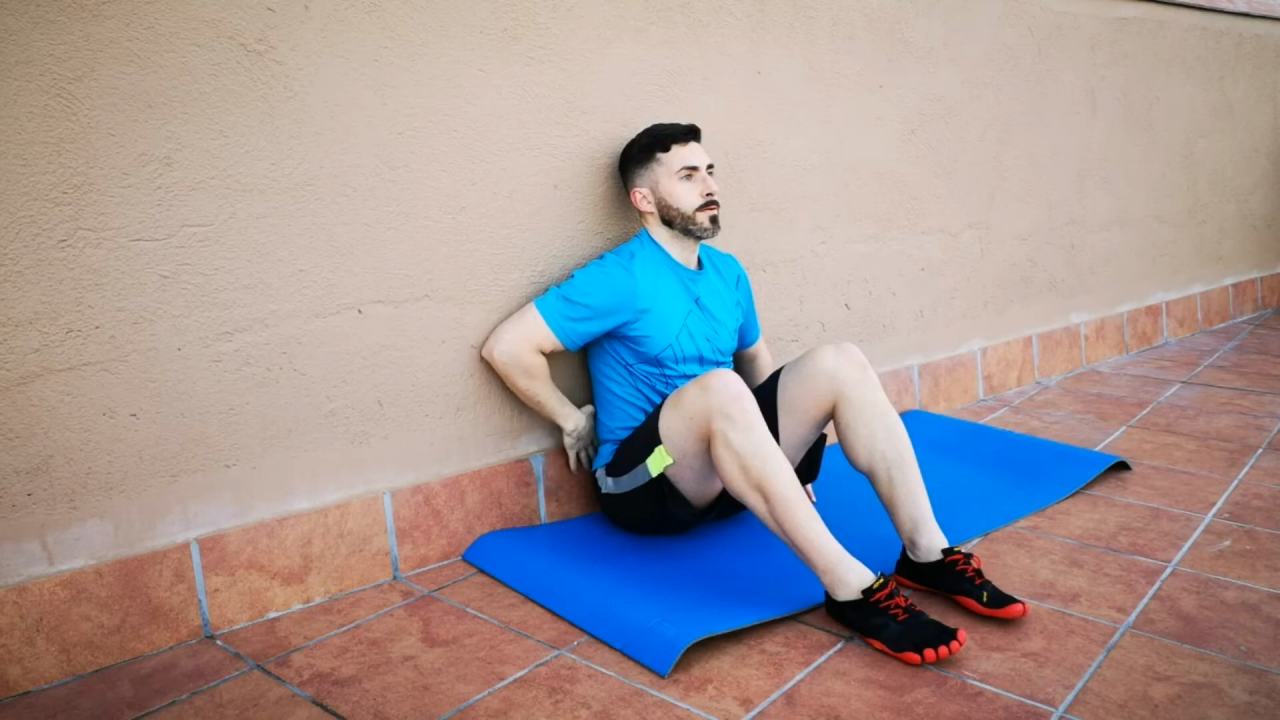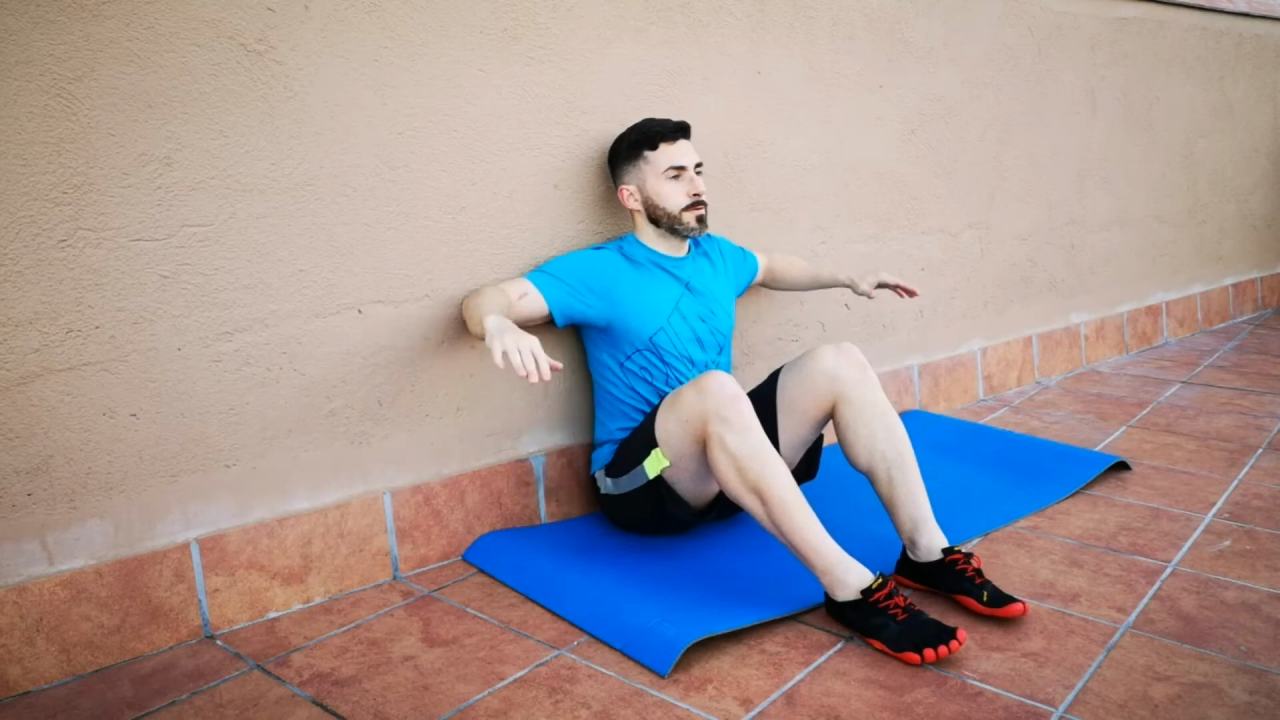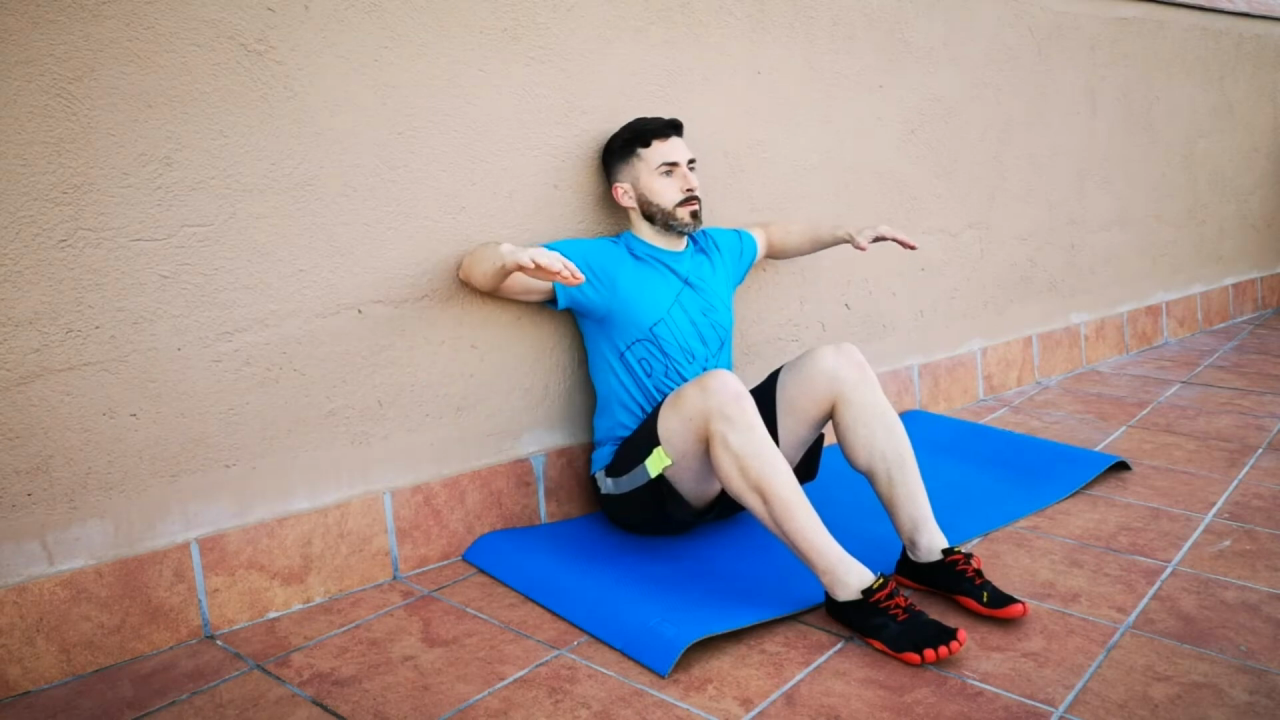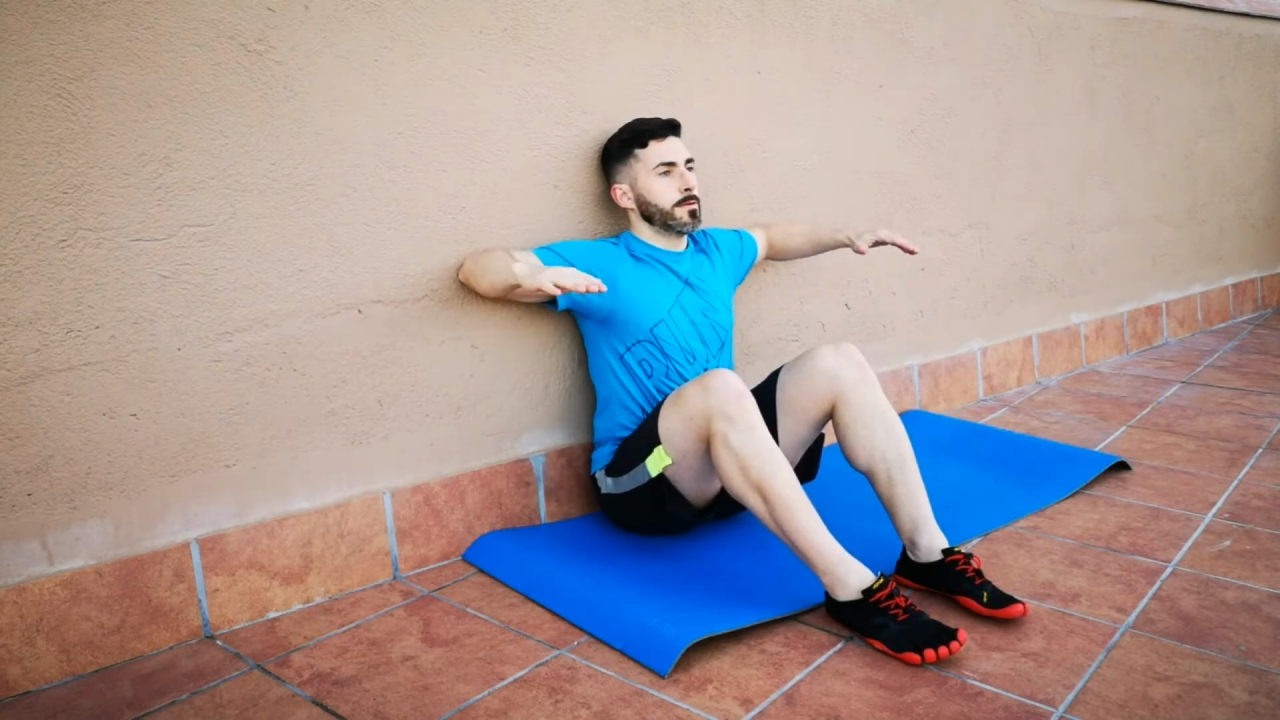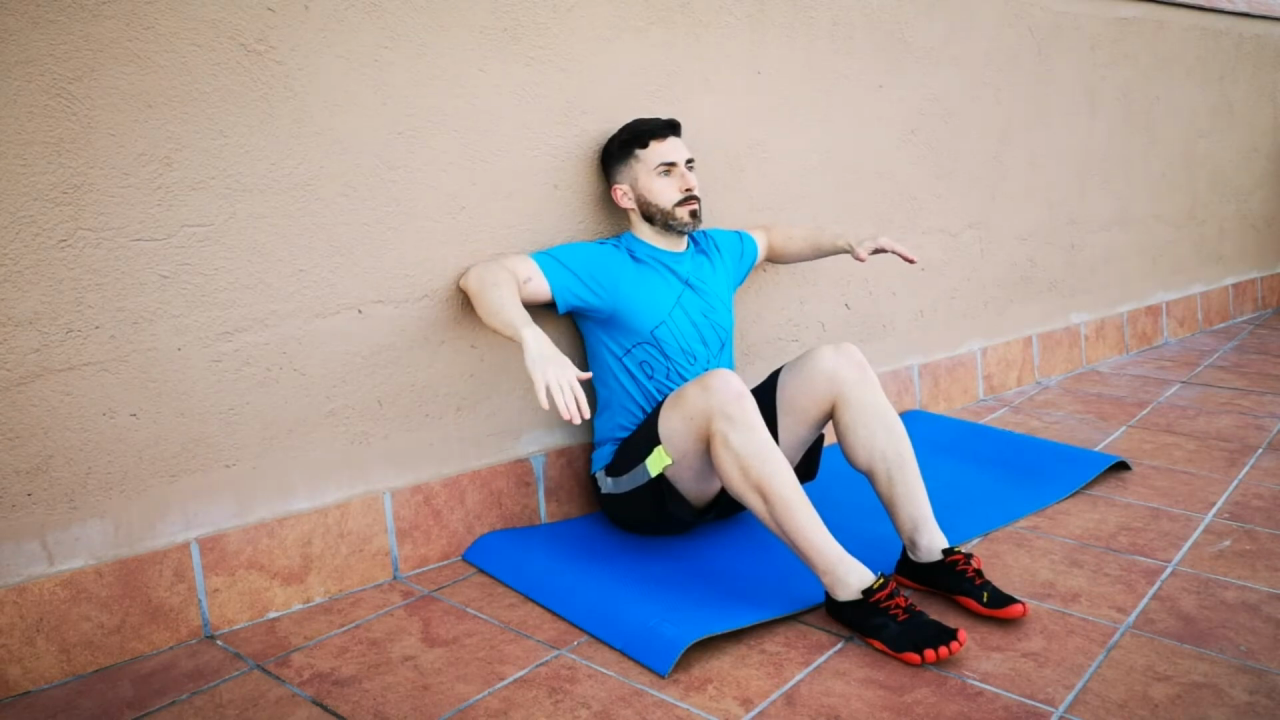
dt=1s
person 1, frame 1
left shoulder: (728, 272)
right shoulder: (619, 278)
left elbow: (755, 361)
right elbow: (505, 347)
left wrist: (783, 453)
right wrist: (573, 420)
left hip: (731, 470)
right hip: (643, 482)
left knee: (839, 362)
right knee: (720, 387)
left ankle: (926, 552)
right ankle: (852, 587)
person 1, frame 2
left shoulder: (716, 256)
right shoulder: (601, 272)
left elbow: (769, 266)
right elbow: (478, 304)
left wrist: (849, 277)
right wrist: (501, 323)
left hip: (728, 461)
right hip: (641, 483)
left knee: (839, 362)
right knee: (714, 389)
left ankle: (927, 553)
right ankle: (851, 588)
person 1, frame 3
left shoulder: (716, 250)
right shoulder: (601, 265)
left elbow: (771, 237)
right elbow: (473, 271)
left wrist: (844, 235)
right wrist: (511, 255)
left hip: (730, 467)
right hip: (641, 484)
left knee: (839, 363)
right knee: (718, 388)
left ankle: (926, 553)
right ankle: (851, 587)
person 1, frame 4
left shoulder: (717, 251)
right shoulder: (601, 265)
left elbow: (770, 237)
right elbow: (475, 269)
left wrist: (844, 238)
right wrist: (528, 271)
left hip: (732, 468)
right hip: (641, 483)
left knee: (839, 363)
right knee: (720, 386)
left ankle: (926, 552)
right ankle: (850, 586)
person 1, frame 5
left shoulder: (717, 251)
right shoulder: (601, 266)
left elbow: (771, 240)
right elbow: (483, 277)
left wrist: (845, 243)
right wrist: (536, 342)
left hip: (730, 467)
right hip: (641, 483)
left knee: (839, 363)
right knee: (719, 386)
left ankle: (926, 552)
right ankle: (850, 586)
